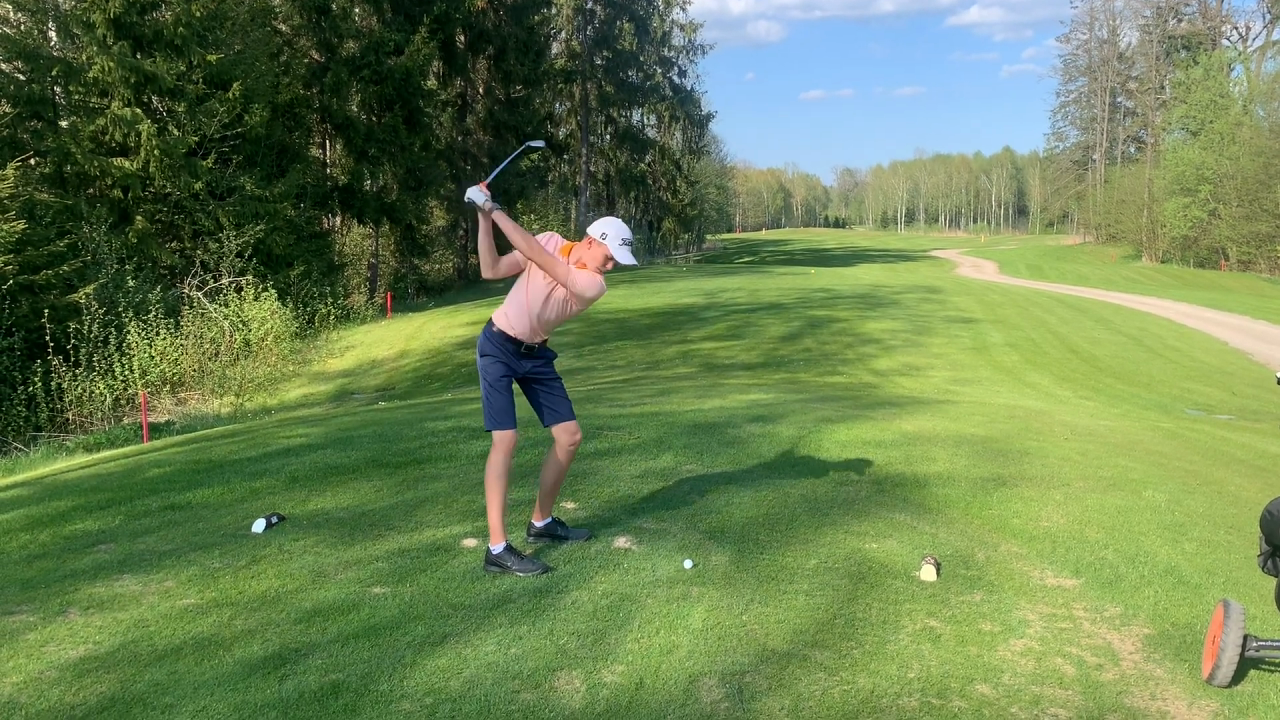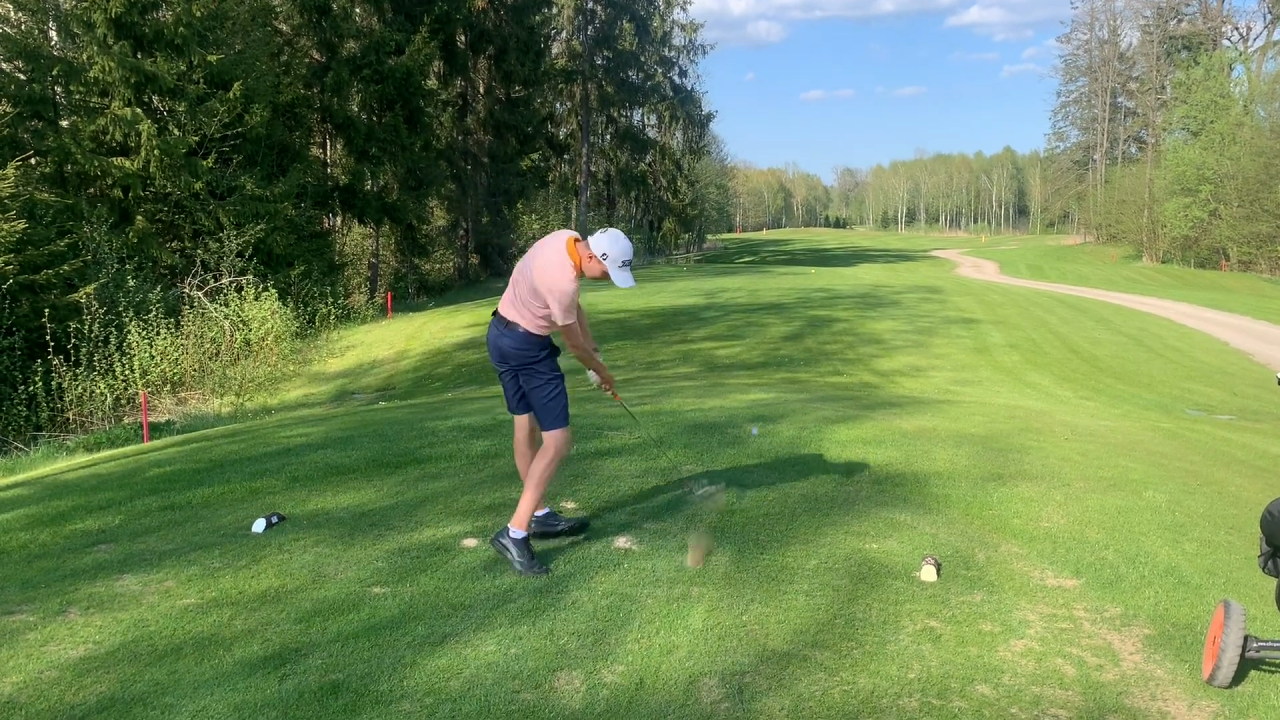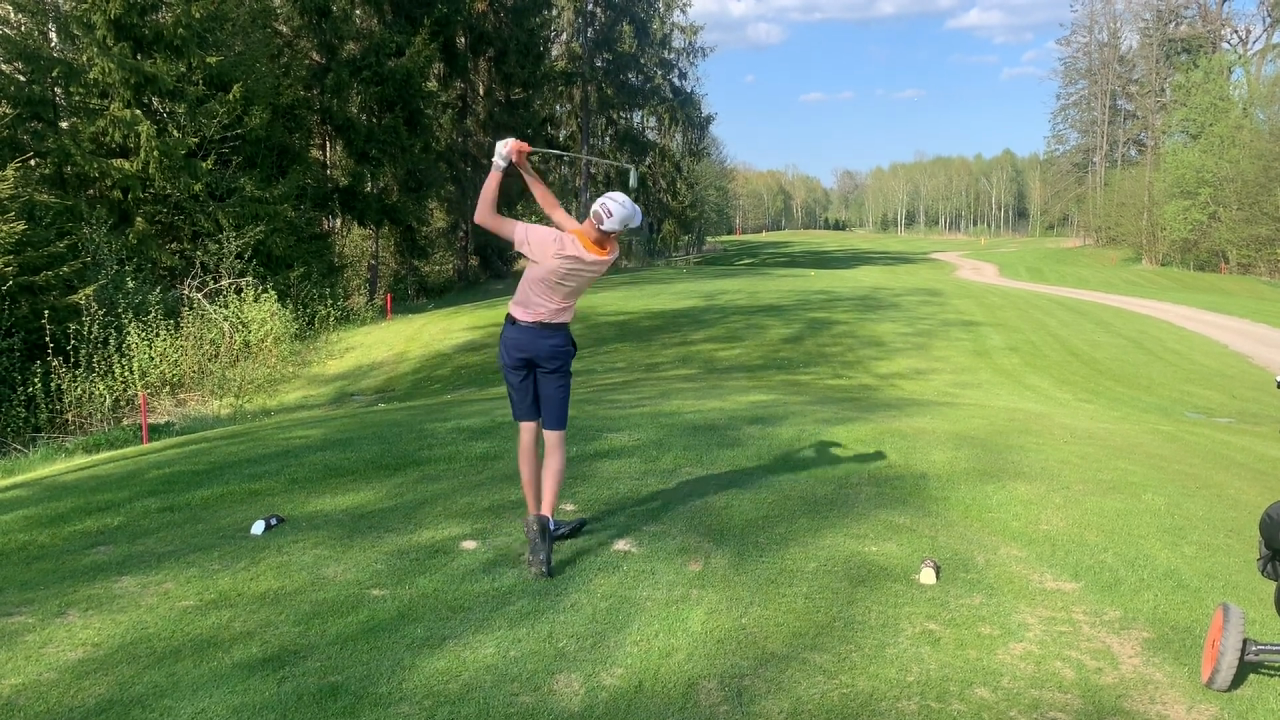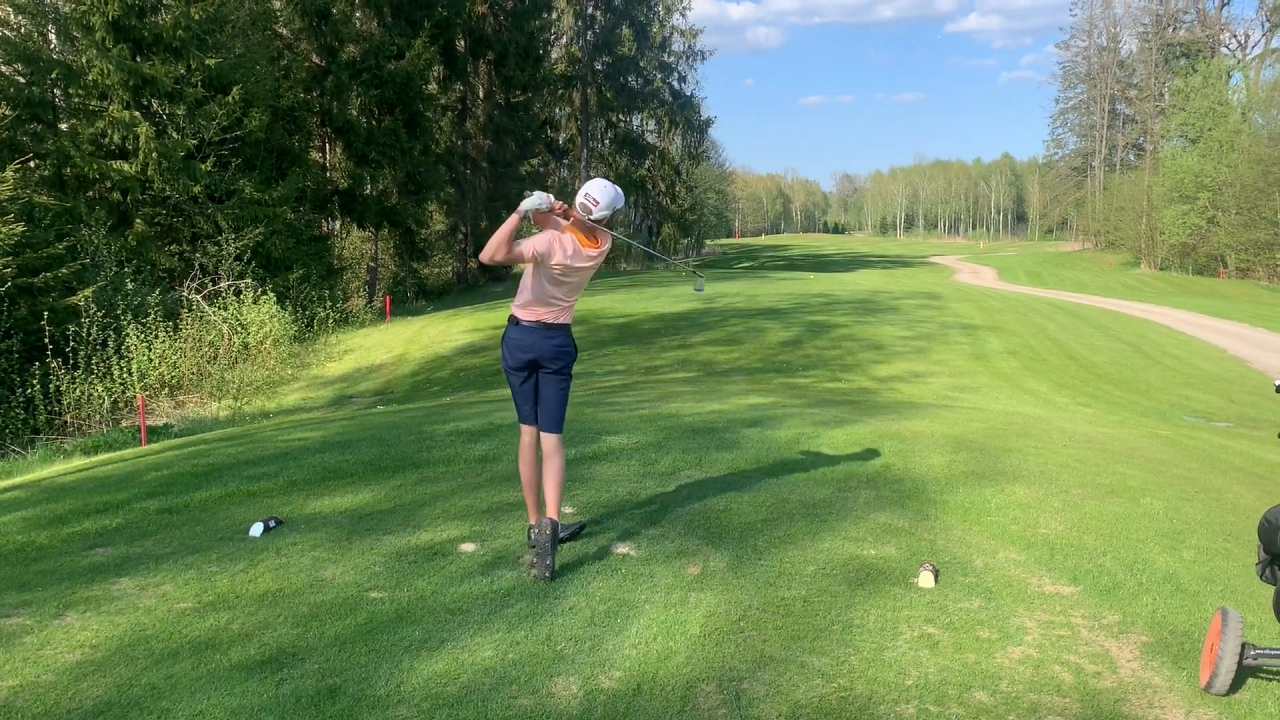
dt=0.3s
person 1, frame 1
left shoulder: (593, 287)
right shoulder: (550, 241)
left elbow: (537, 256)
right elbow: (492, 271)
left wrist: (493, 209)
right wrist: (483, 217)
left hip: (534, 354)
right hip: (497, 347)
left knee: (569, 437)
right knee: (504, 439)
left ankle: (542, 521)
right ankle: (497, 548)
person 1, frame 2
left shoulder: (563, 238)
right shoulder: (563, 282)
right elbow: (574, 340)
left wrist: (590, 343)
right wrist: (600, 370)
left hip: (502, 334)
right hip: (526, 346)
left knee: (526, 426)
right knee: (557, 440)
left ankle: (539, 515)
right ankle: (514, 533)
person 1, frame 3
left shoulder: (549, 242)
right shoulder: (608, 255)
left elbow: (484, 217)
right elbow: (559, 213)
left wrist: (500, 163)
right wrist: (526, 170)
left hip: (516, 335)
right hip: (553, 341)
left knee: (527, 428)
right knee: (554, 436)
left ankle: (537, 518)
right ankle: (544, 520)
person 1, frame 4
left shoulder: (551, 243)
right shoulder: (603, 244)
left elbow: (490, 256)
right elbow: (561, 223)
left wrist: (524, 211)
right wrist: (540, 211)
left hip: (519, 337)
right hip: (556, 341)
left knee: (528, 432)
right knee: (552, 438)
left ankle: (536, 524)
right ankle: (550, 524)
